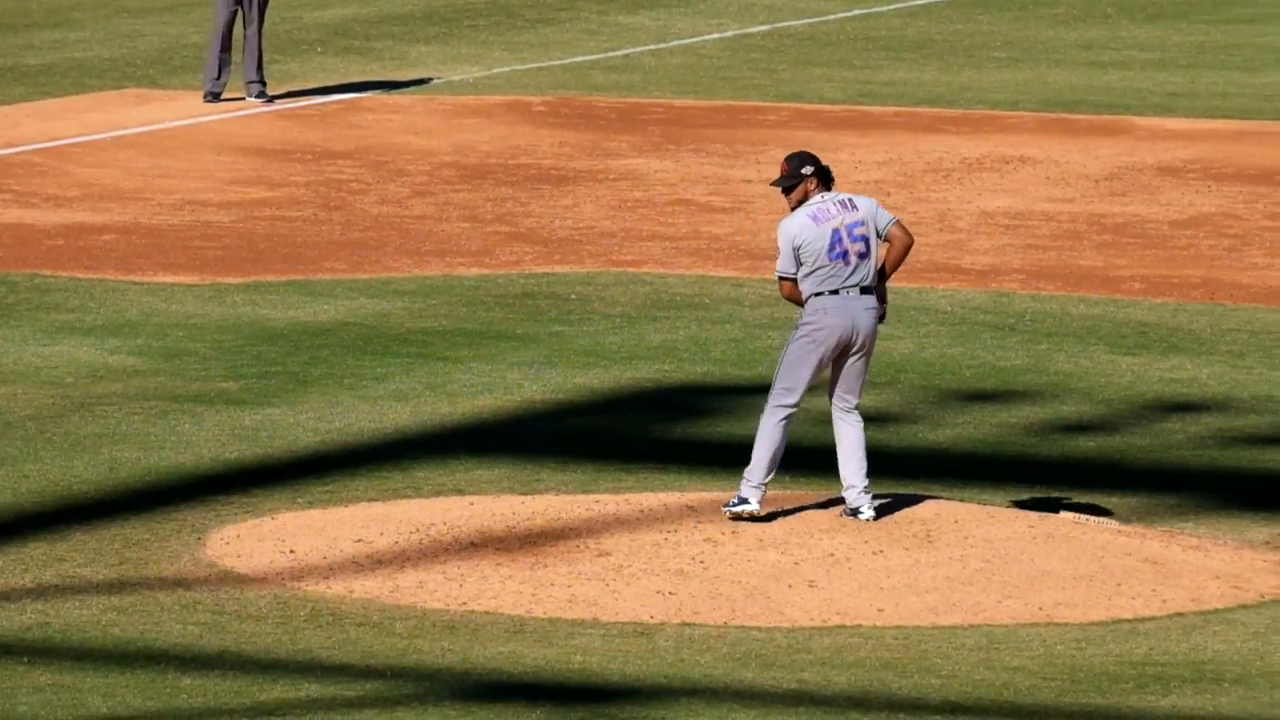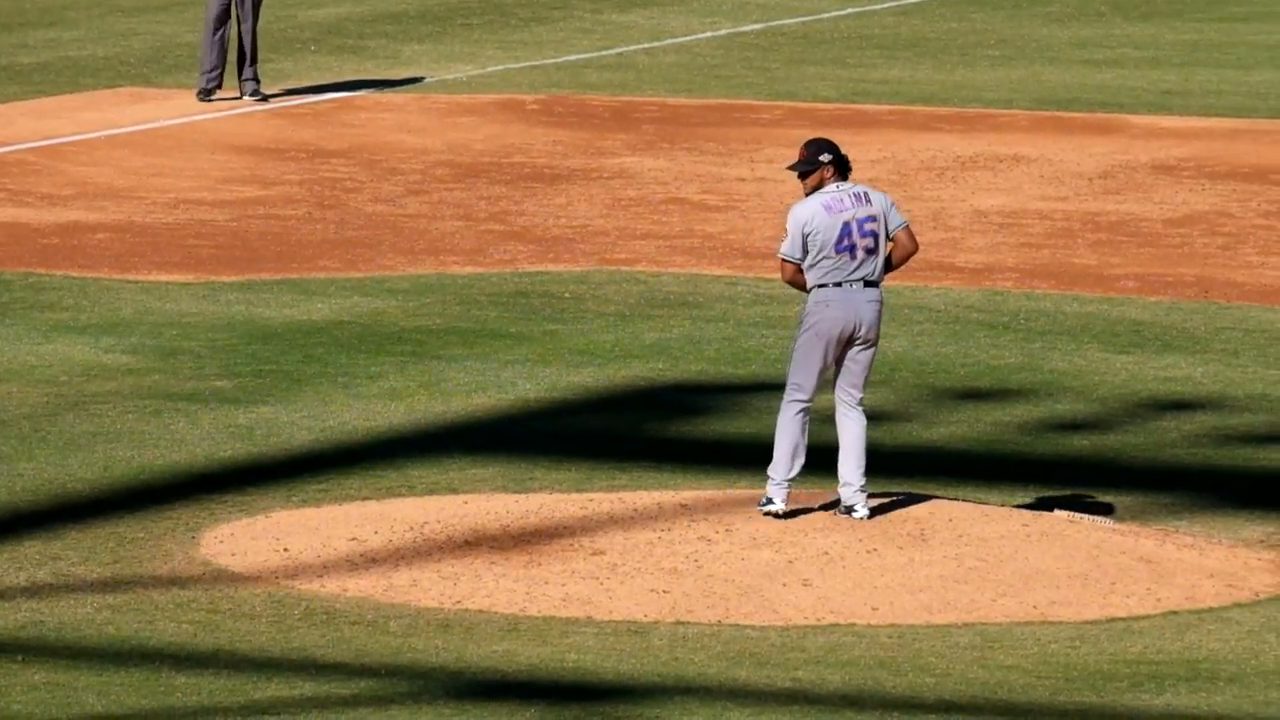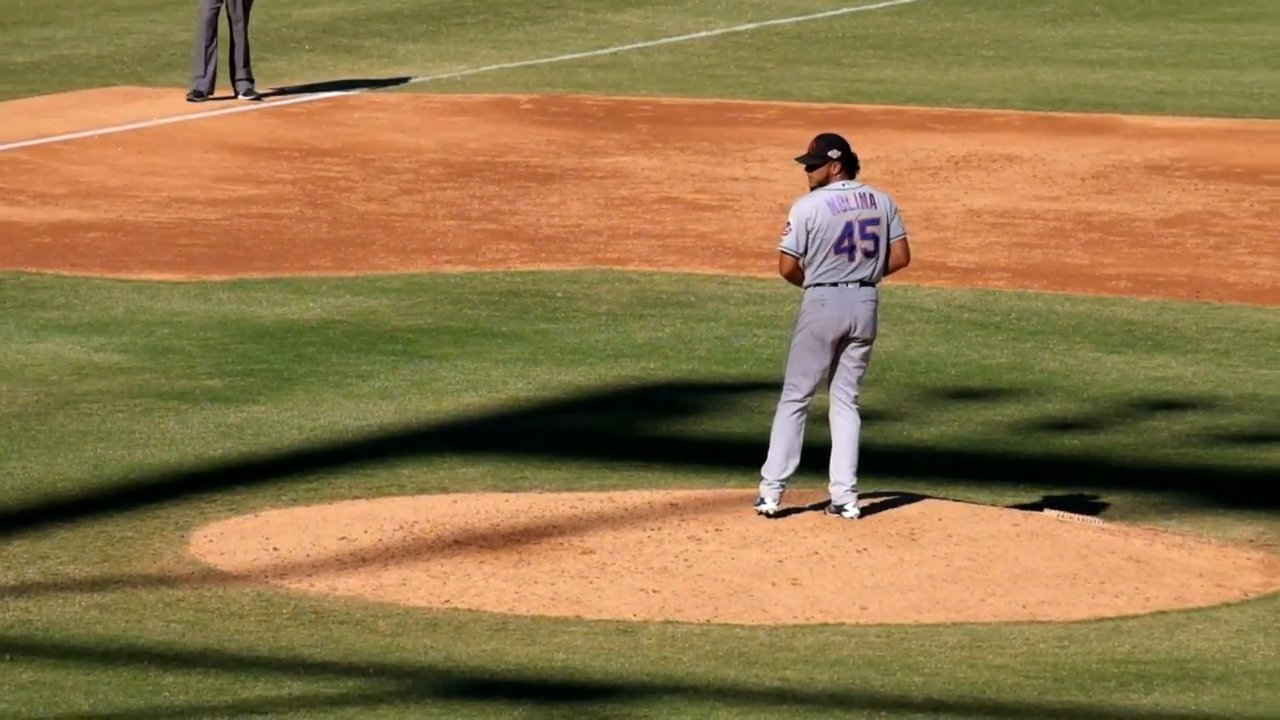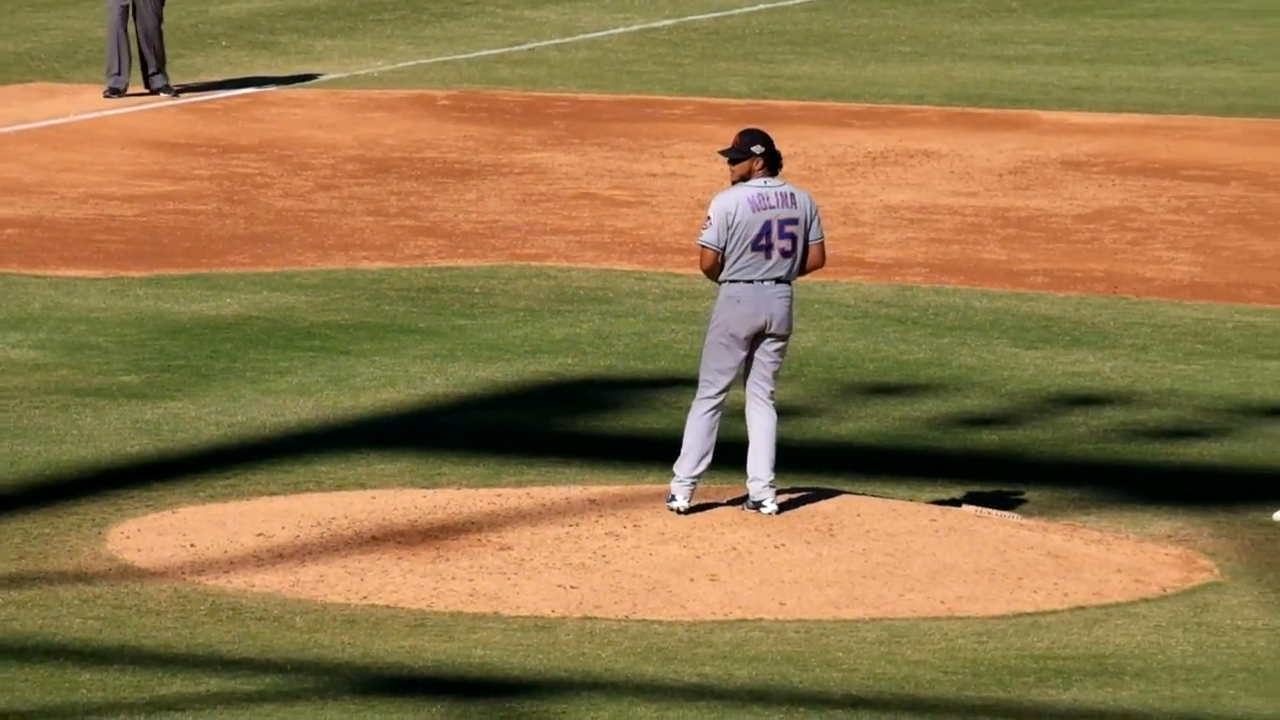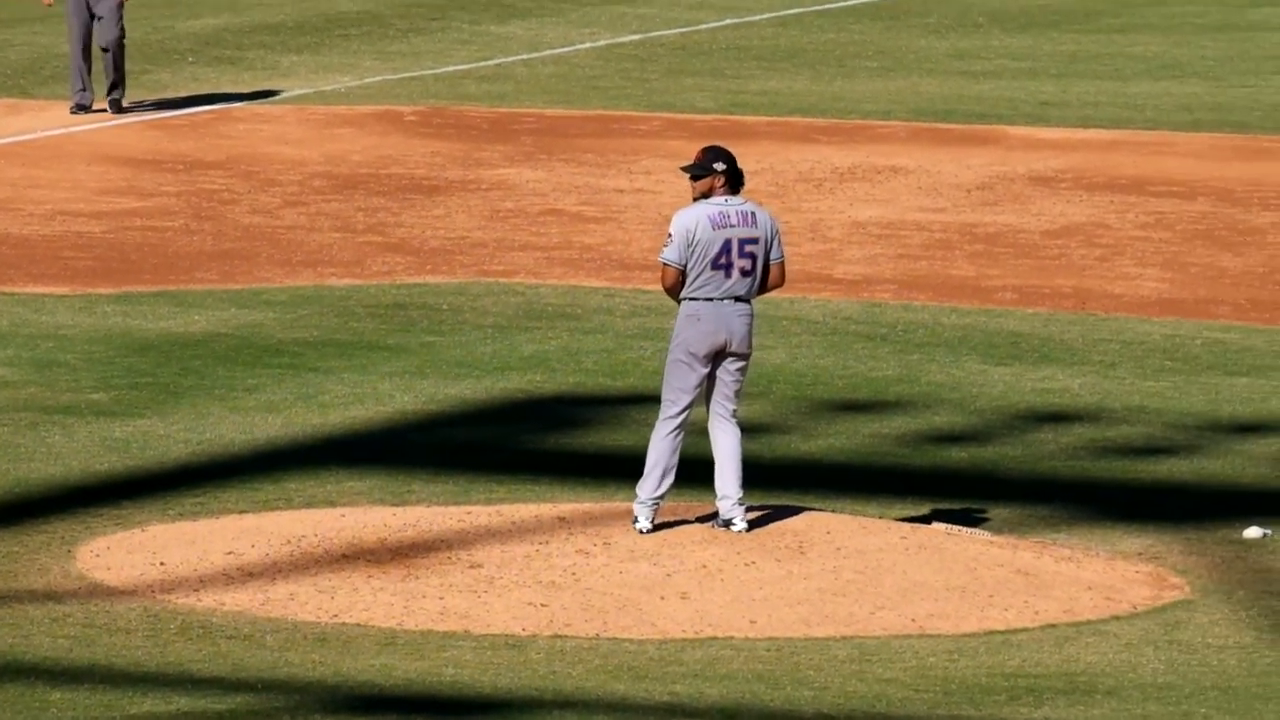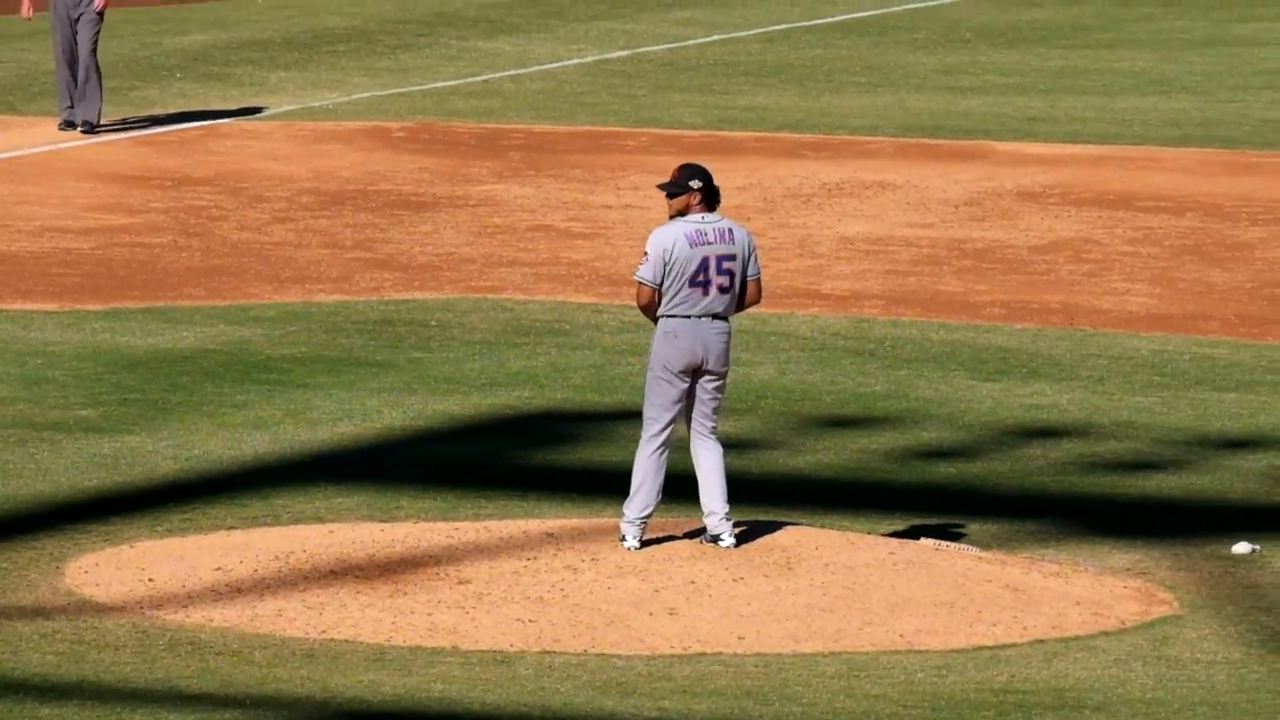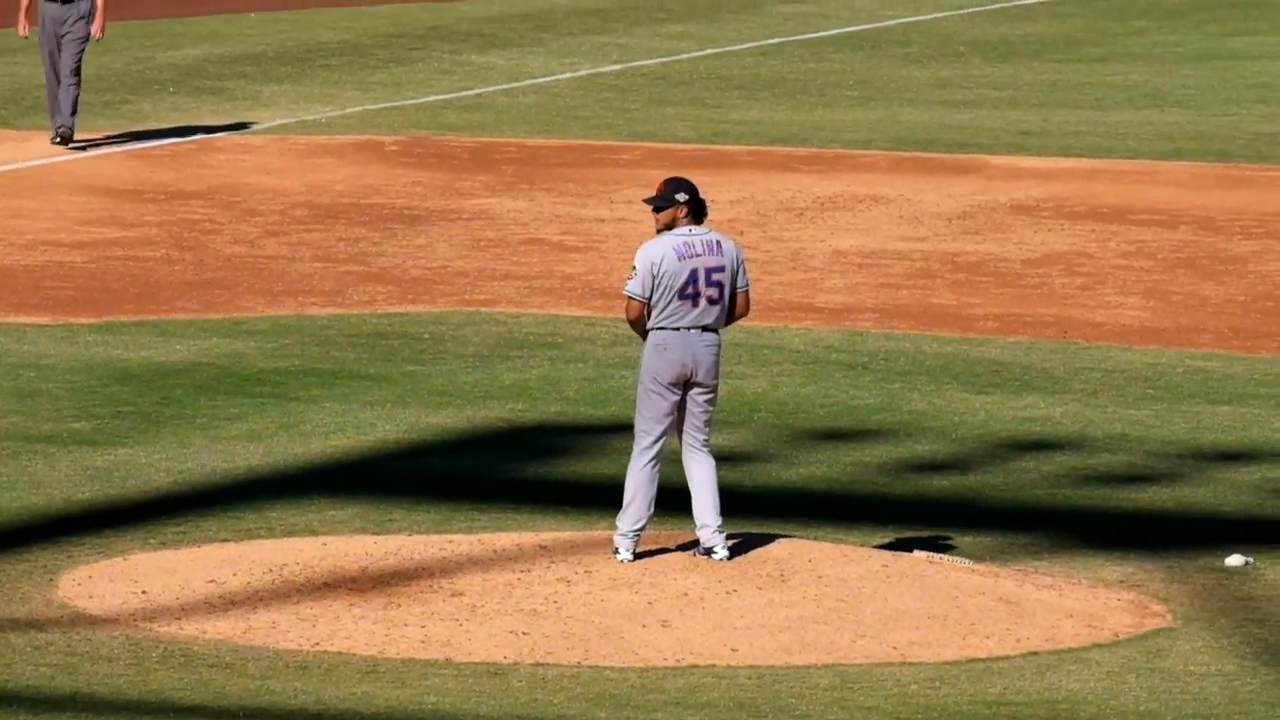
dt=0.2s
person 1, frame 1
left shoulder: (792, 225)
right shoulder: (864, 204)
left elbow: (788, 290)
right elbow: (903, 239)
right wrist: (877, 282)
left hip: (823, 314)
right hip: (867, 310)
left knee: (781, 403)
right knee: (846, 406)
left ankle: (751, 491)
right ankle: (859, 499)
person 1, frame 2
left shoulder: (803, 210)
right shoulder: (877, 199)
left elbow: (789, 274)
right elbow: (908, 245)
right wrist: (874, 274)
left hip: (826, 305)
right hip: (869, 304)
left knee: (796, 399)
right knee: (850, 402)
left ankle: (778, 489)
right ankle: (854, 497)
person 1, frame 3
left shoulder: (807, 205)
right shoulder: (881, 201)
left elbow: (787, 267)
right elbow: (901, 256)
left hip: (822, 304)
right hip: (865, 304)
left knee: (794, 399)
right knee: (845, 401)
left ankle: (772, 490)
right ankle: (844, 497)
person 1, frame 4
left shoulder: (727, 200)
right shoulder: (802, 200)
left elbow: (708, 261)
right elbow: (816, 258)
left wrist: (731, 279)
left hip: (737, 300)
right hip: (780, 302)
left knee: (710, 395)
right knee: (762, 397)
left ankle: (682, 487)
right ankle: (763, 492)
person 1, frame 5
left shoulder: (688, 218)
right shoulder: (763, 218)
left elbow: (670, 279)
right elbow: (775, 278)
left wrist: (689, 299)
left hip: (697, 318)
right hip: (740, 320)
left knee: (672, 414)
right knee: (725, 416)
left ankle: (645, 509)
right ankle: (732, 509)
person 1, frame 6
left shoulder: (665, 236)
right shoulder: (740, 235)
left elbow: (645, 298)
right elbow: (752, 295)
left wrist: (663, 319)
left hip: (675, 335)
right hip: (718, 337)
left knee: (655, 432)
right knee: (705, 433)
left ankle: (633, 527)
right ankle: (720, 525)
person 1, frame 7
left shoulder: (653, 250)
right shoulder: (728, 248)
left elbow: (634, 312)
right elbow: (741, 307)
left wrist: (651, 335)
left hip: (665, 347)
right hip: (708, 349)
left knee: (647, 445)
right knee: (698, 445)
left ankle: (627, 540)
right ankle: (713, 538)
